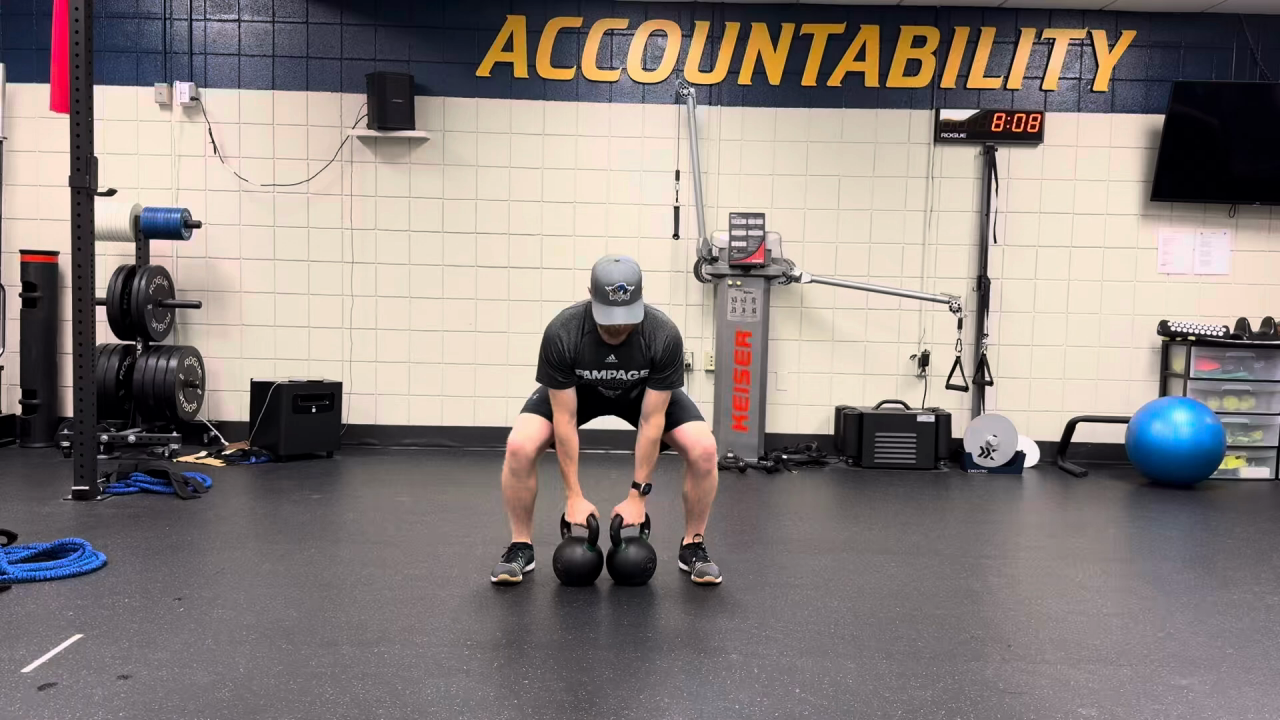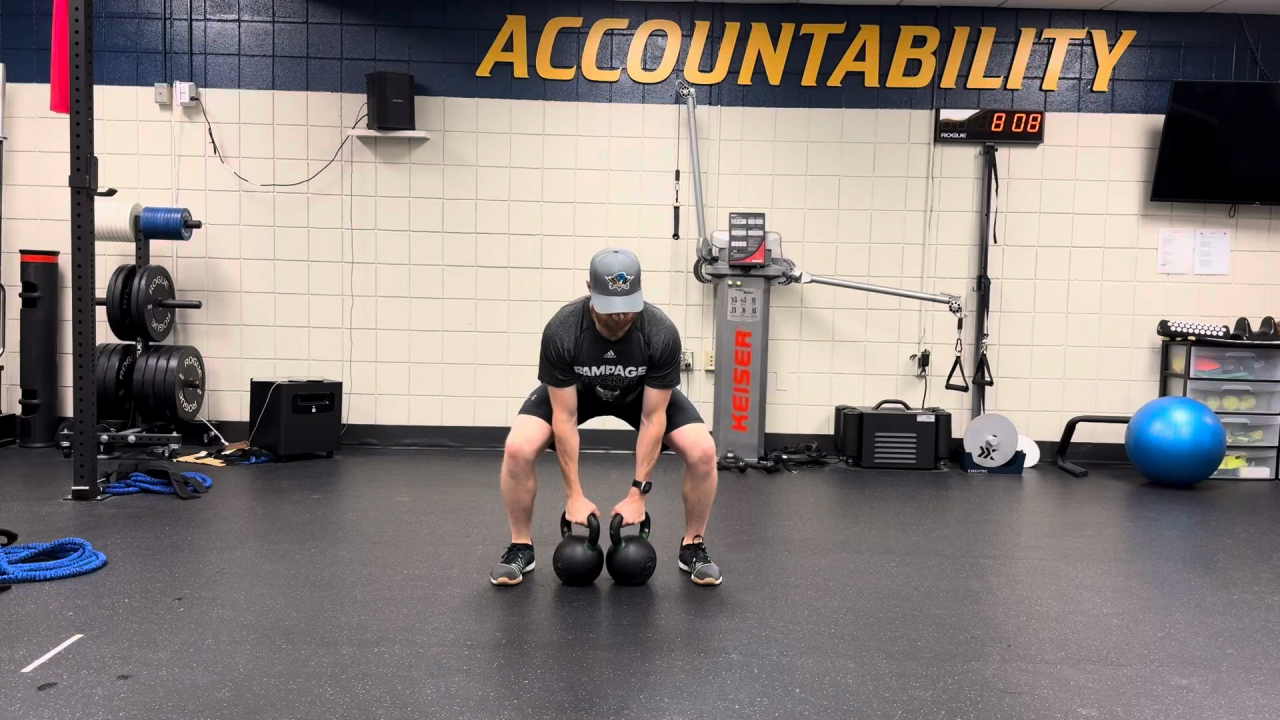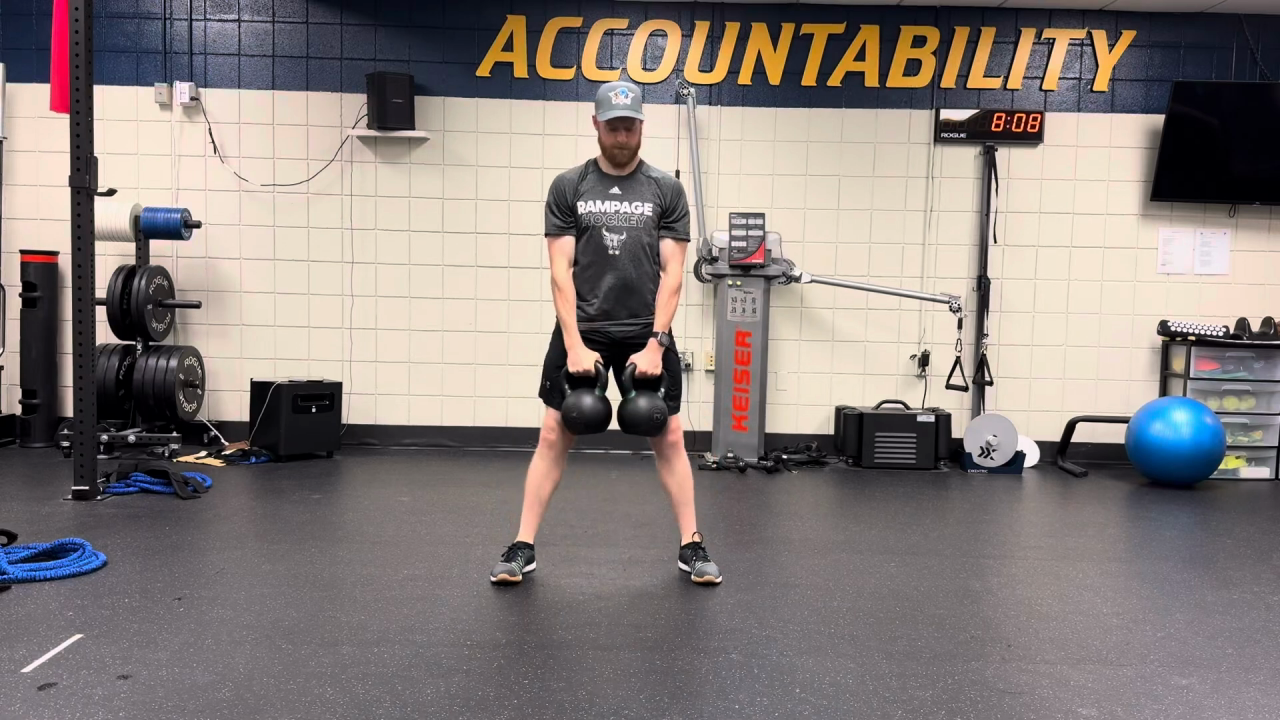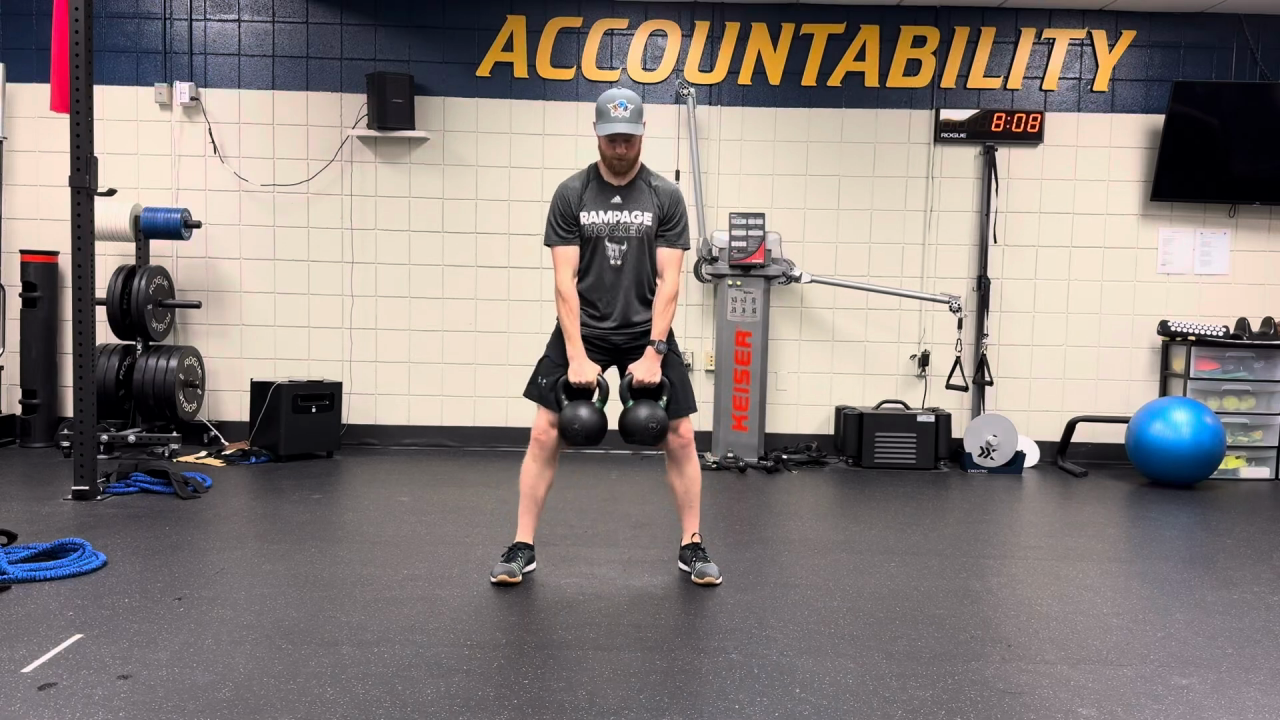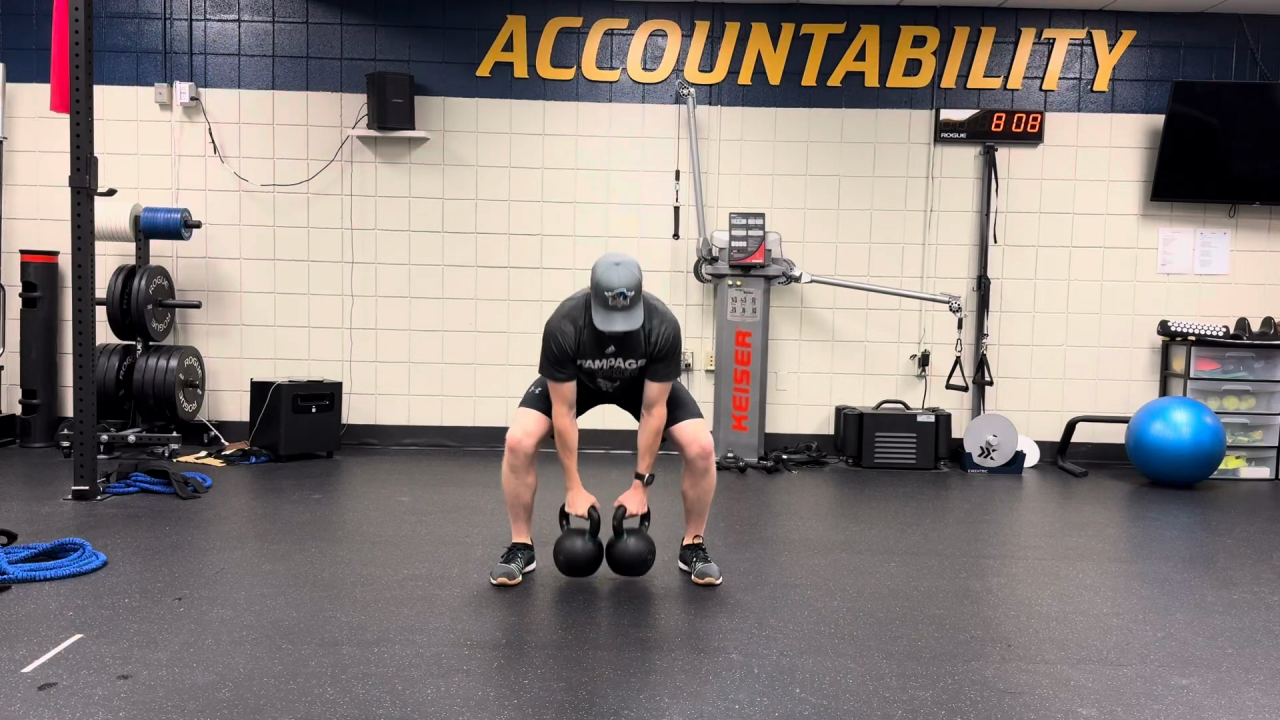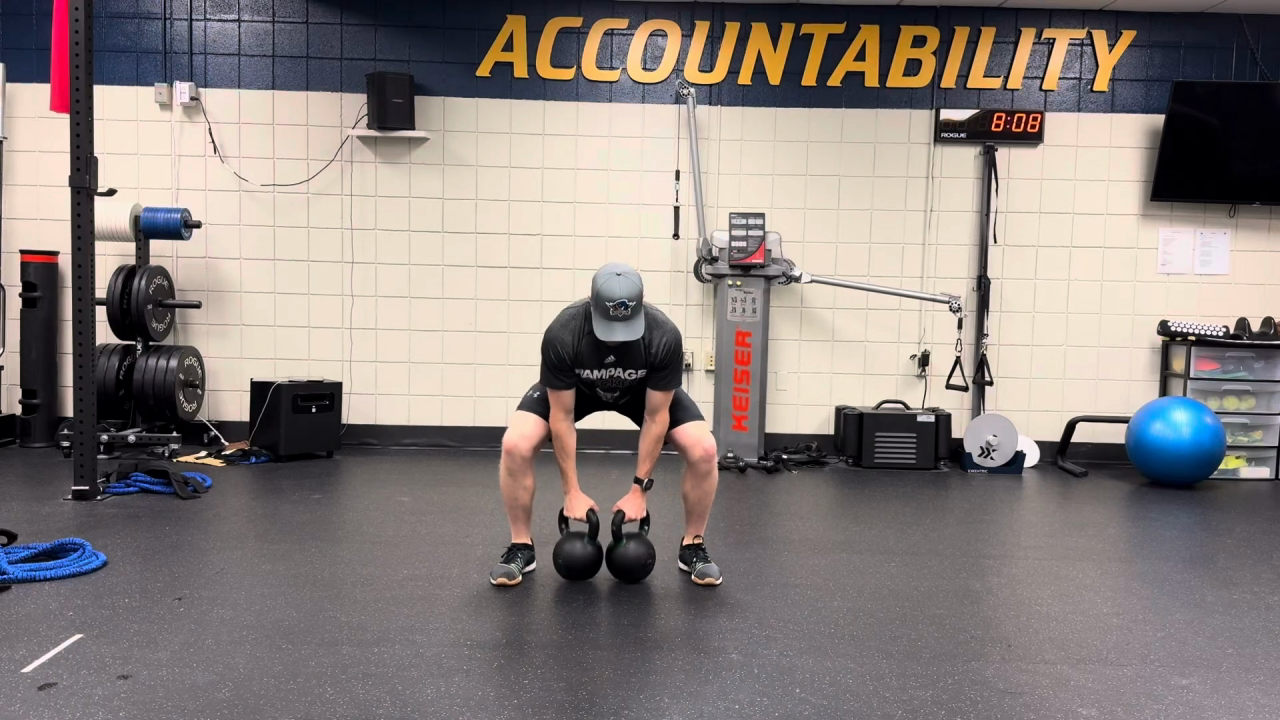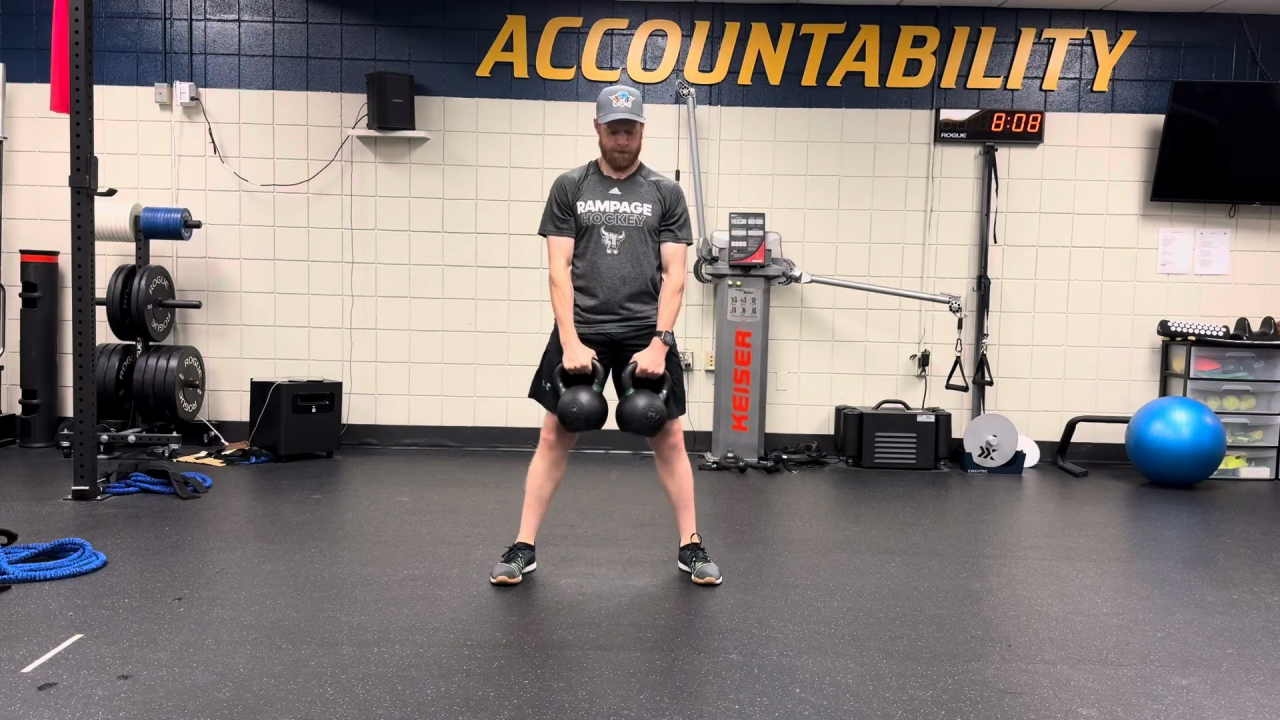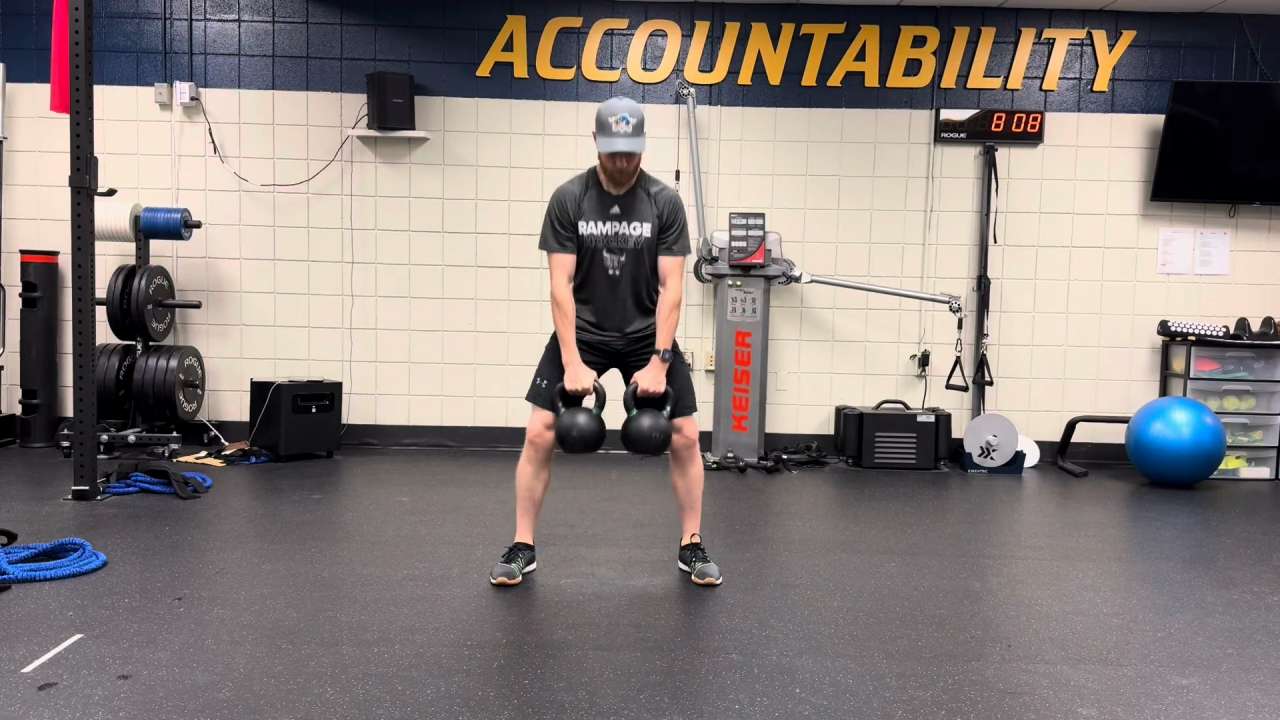
dt=0.7s
person 1, frame 1
left shoulder: (664, 336)
right shoulder: (561, 333)
left elbow: (652, 419)
right elbow: (565, 419)
left wrist: (637, 496)
right wrist: (574, 497)
left hip: (646, 393)
right hip: (574, 391)
left knee: (703, 448)
right knee: (520, 446)
left ankle: (693, 546)
right ankle: (520, 547)
person 1, frame 2
left shoulder: (661, 333)
right shoulder: (561, 331)
left elbow: (653, 418)
right elbow: (564, 417)
left wrist: (637, 494)
right wrist: (575, 495)
left hip: (642, 393)
right hip: (573, 392)
left knee: (702, 451)
right knee: (518, 447)
left ankle: (693, 547)
right ankle: (520, 547)
person 1, frame 3
left shoulder: (666, 189)
right shoulder: (568, 186)
left elbow: (672, 273)
right elbow: (562, 270)
left wrist: (656, 342)
right wrist: (573, 343)
left hip: (645, 332)
right hip: (583, 330)
left knee: (668, 438)
right knee: (554, 438)
left ankle: (691, 547)
right ankle: (523, 547)
person 1, frame 4
left shoulder: (666, 196)
right shoulder: (571, 193)
left elbow: (669, 281)
right elbow: (565, 280)
left wrist: (654, 352)
right wrist: (576, 355)
left hip: (646, 334)
right hip: (583, 332)
left knee: (679, 438)
right knee: (545, 436)
left ankle: (692, 546)
right ankle: (522, 547)
person 1, frame 5
left shoulder: (663, 326)
right shoulder: (563, 325)
left elbow: (654, 411)
right elbow: (563, 412)
left wrist: (640, 484)
right wrist: (574, 488)
left hip: (642, 381)
right hip: (577, 381)
left knee: (700, 447)
right knee: (519, 442)
left ankle: (693, 546)
right ankle: (521, 547)
person 1, frame 6
left shoulder: (664, 335)
right shoulder: (562, 333)
left elbow: (656, 417)
right elbow: (562, 417)
left wrist: (638, 490)
right wrist: (572, 492)
left hip: (642, 390)
right hip: (575, 389)
left knee: (702, 449)
right knee: (516, 445)
left ankle: (693, 546)
right ankle: (520, 547)
person 1, frame 7
left shoulder: (666, 192)
right shoulder: (569, 187)
left elbow: (675, 273)
right elbow: (559, 269)
left wrist: (660, 341)
right wrist: (569, 340)
left hip: (645, 333)
right hip: (582, 333)
left knee: (668, 439)
right knee: (554, 439)
left ankle: (691, 546)
right ankle: (523, 548)
person 1, frame 8
left shoulder: (666, 202)
right shoulder: (568, 199)
left elbow: (671, 288)
right elbow: (561, 285)
left wrist: (658, 361)
right wrist: (572, 362)
left hip: (646, 337)
right hip: (583, 335)
left knee: (685, 438)
right knee: (539, 435)
left ankle: (691, 546)
right ankle: (523, 547)
